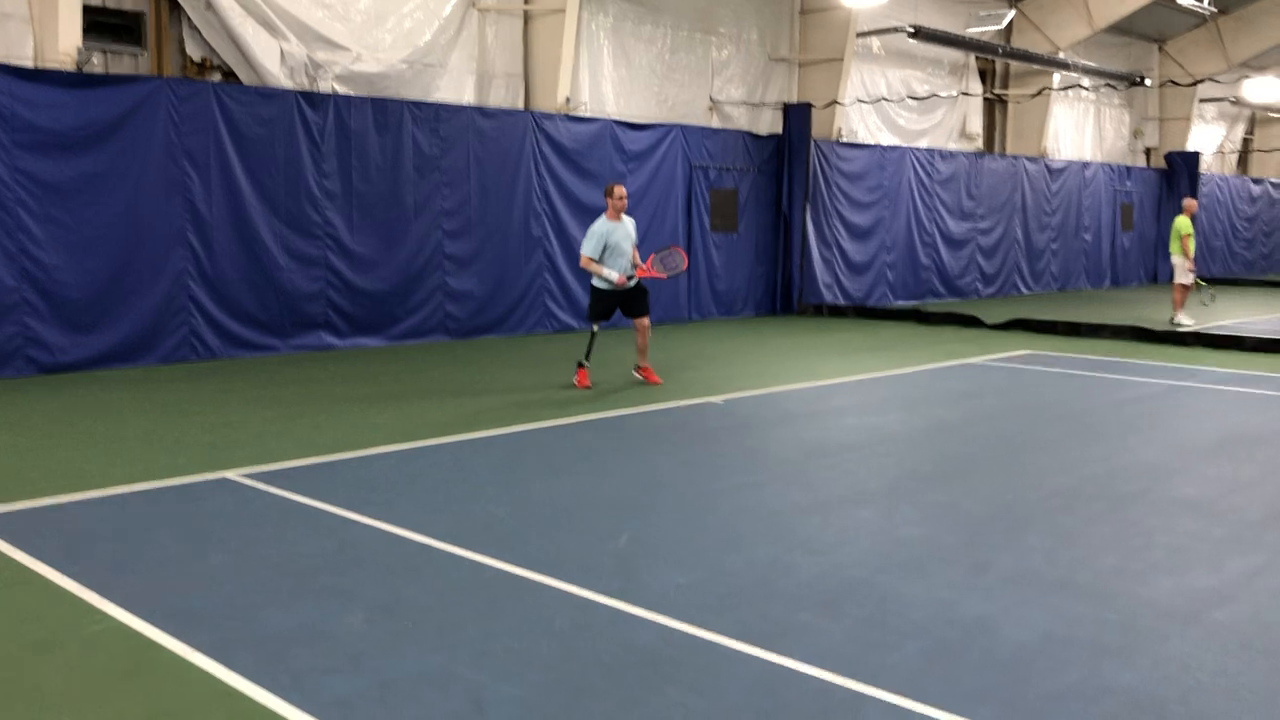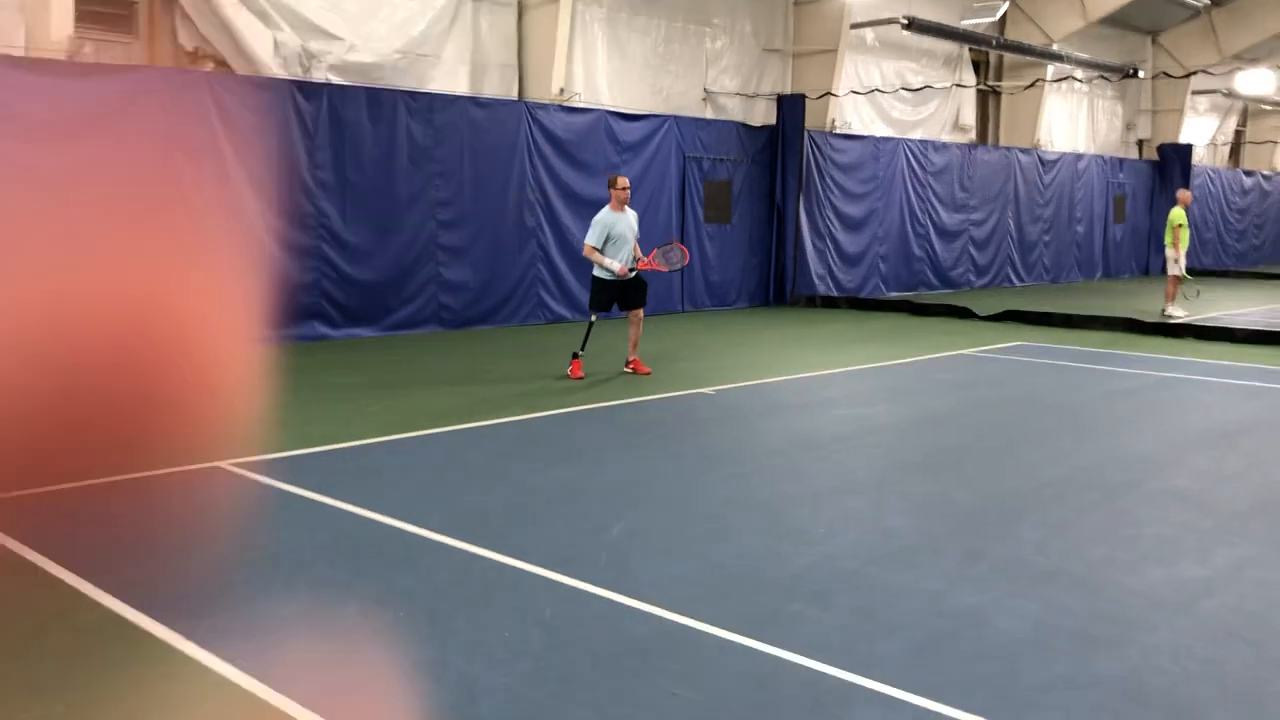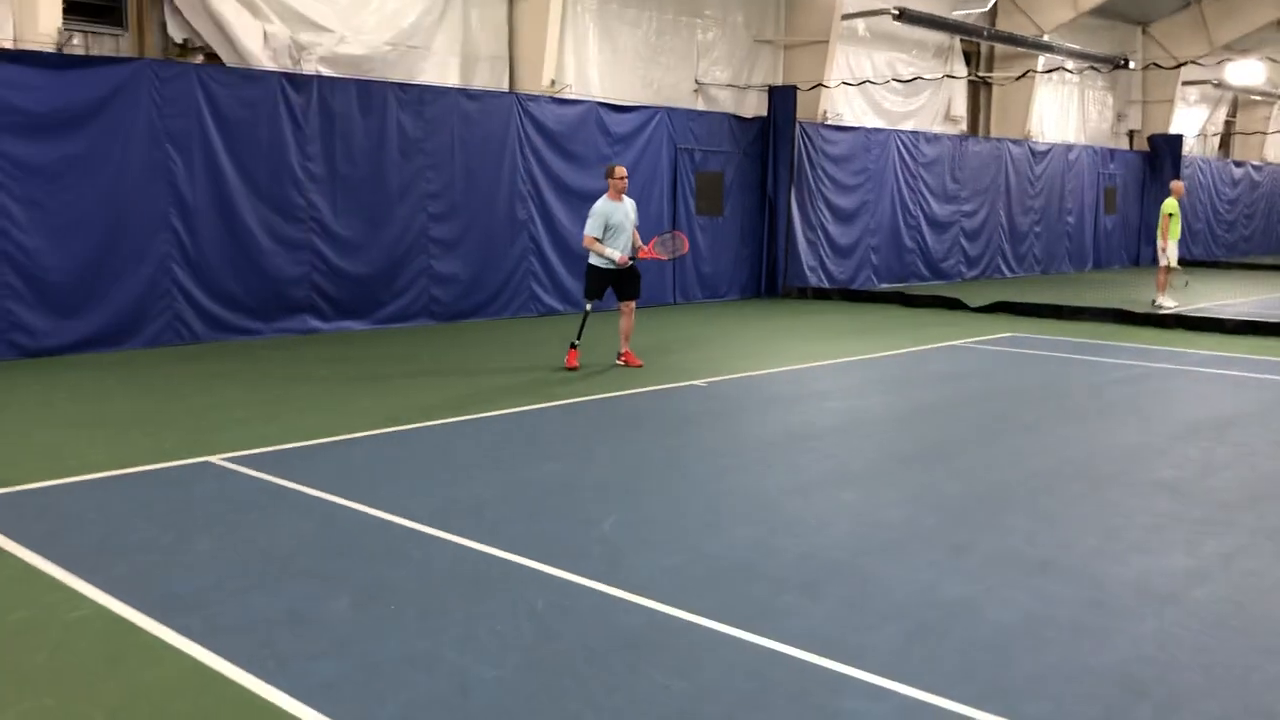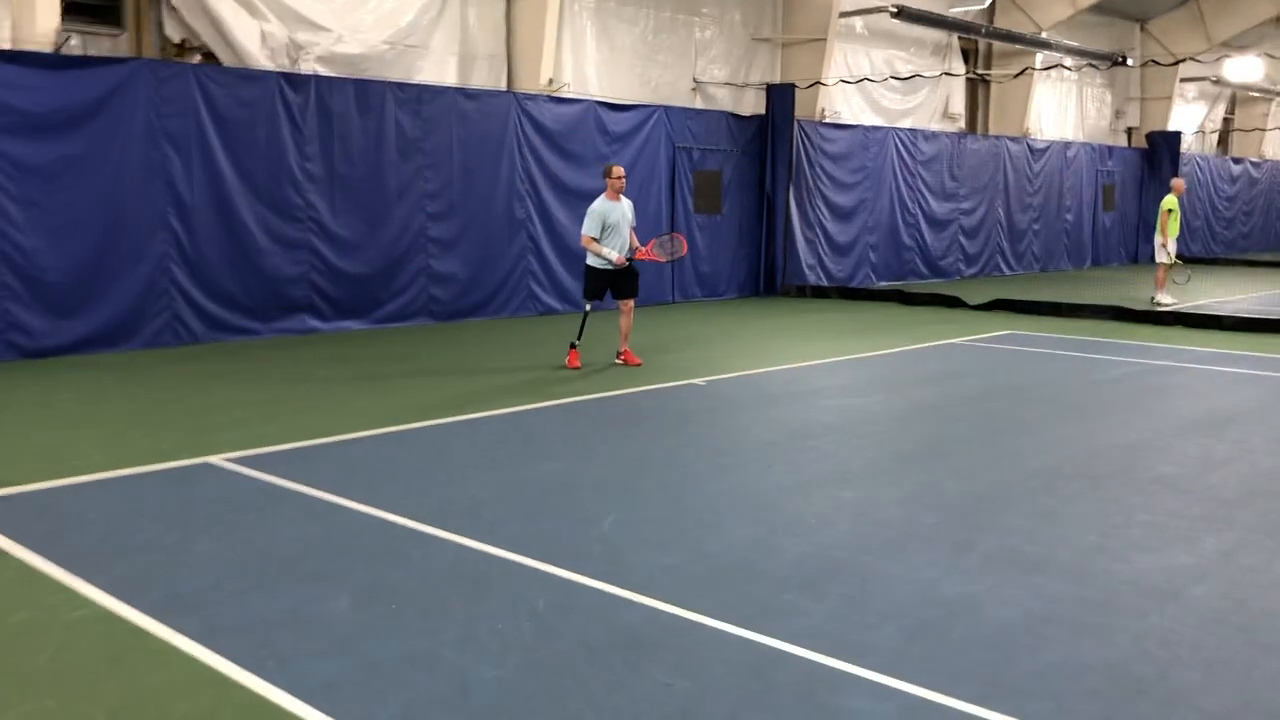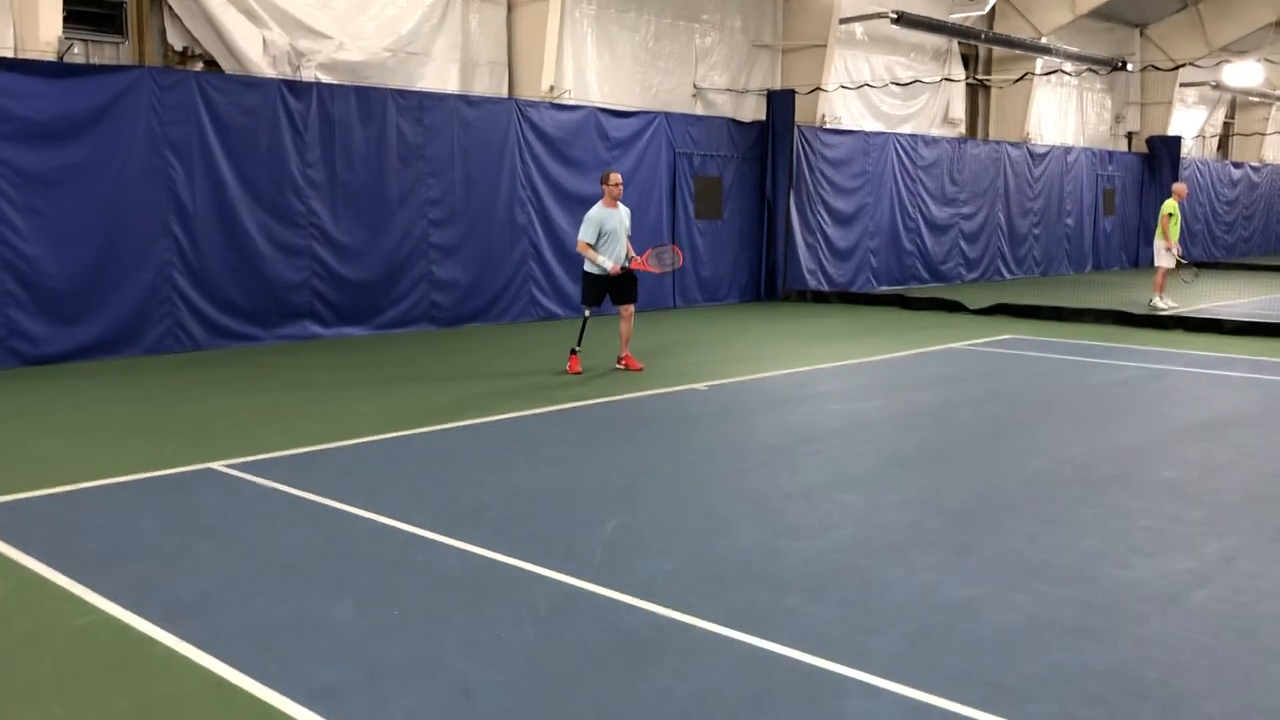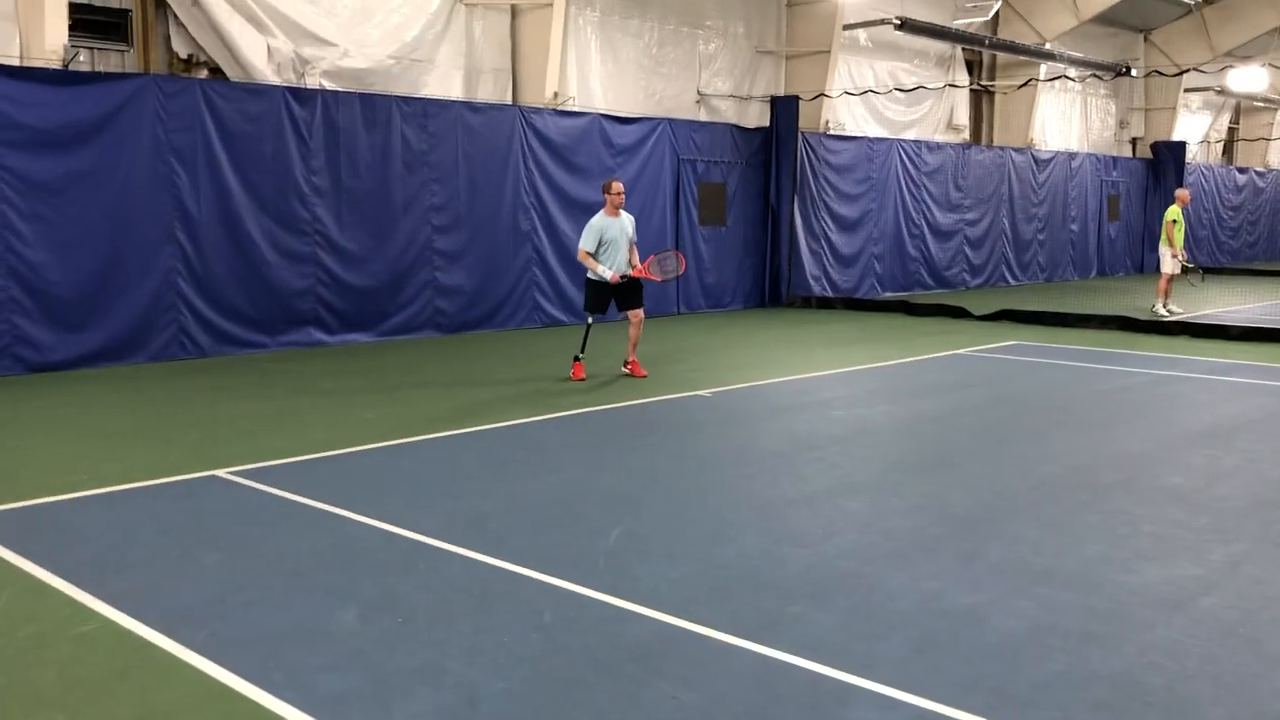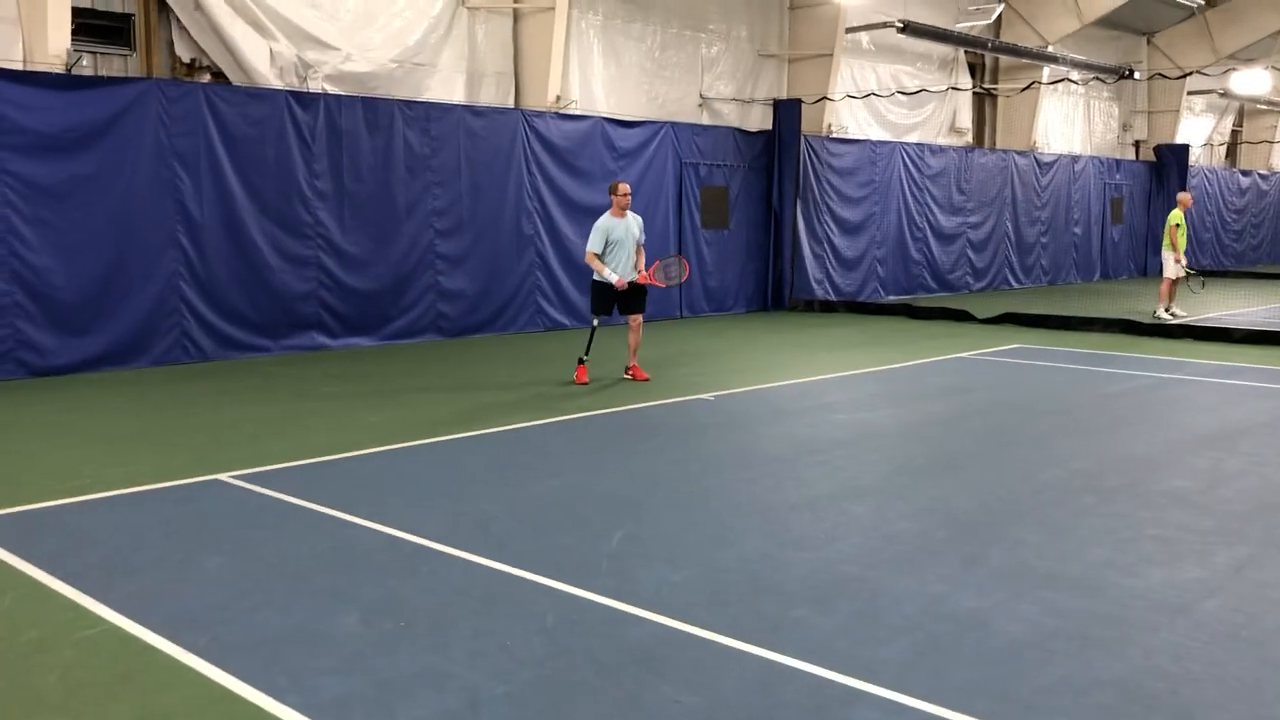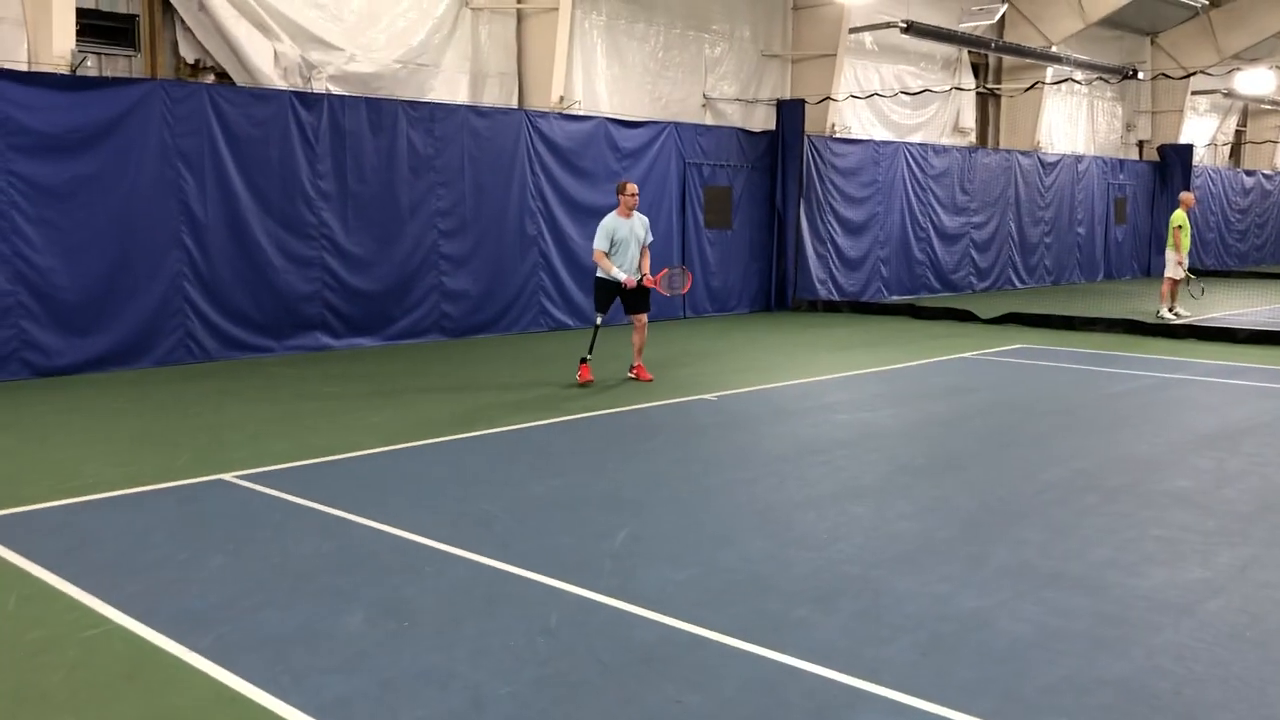
dt=0.2s
person 1, frame 1
left shoulder: (630, 222)
right shoulder: (599, 229)
right elbow: (585, 262)
left wrist: (638, 264)
right wrist: (612, 276)
left hip: (630, 284)
right hip: (605, 288)
left knee: (643, 324)
right knee: (595, 329)
left ankle: (642, 367)
right ankle: (582, 370)
person 1, frame 2
left shoulder: (632, 215)
right shoulder: (603, 219)
right elbow: (588, 251)
left wrist: (639, 257)
right wrist: (614, 266)
left hip: (630, 276)
right hip: (605, 278)
left knee: (637, 316)
right knee: (593, 319)
left ankle: (631, 360)
right ankle: (576, 361)
person 1, frame 3
left shoulder: (630, 204)
right shoulder: (601, 209)
right elbow: (588, 242)
left wrist: (639, 245)
right wrist: (615, 255)
left hip: (626, 267)
right hip: (600, 266)
left knee: (628, 308)
right knee: (589, 308)
left ankle: (624, 353)
right ankle: (573, 350)
person 1, frame 4
left shoulder: (627, 204)
right shoulder: (598, 208)
right elbow: (586, 241)
left wrist: (636, 247)
right wrist: (612, 255)
left hip: (623, 266)
right hip: (599, 267)
left knee: (627, 306)
right knee: (588, 308)
left ankle: (623, 352)
right ankle: (573, 350)
person 1, frame 5
left shoulder: (625, 211)
right shoulder: (595, 215)
right elbow: (582, 247)
left wrist: (632, 256)
right wrist: (607, 264)
left hip: (621, 272)
right hip: (596, 273)
left knee: (628, 311)
right knee: (587, 314)
left ankle: (624, 357)
right ankle: (574, 356)
person 1, frame 6
left shoulder: (629, 219)
right shoulder: (596, 224)
right elbow: (582, 255)
left wrist: (635, 264)
right wrist: (607, 273)
left hip: (625, 279)
right hip: (599, 281)
left knee: (637, 317)
right knee: (590, 321)
left ankle: (630, 361)
right ankle: (578, 362)
person 1, frame 7
left shoulder: (636, 220)
right shoulder: (602, 225)
right elbow: (590, 258)
left wrist: (641, 270)
right wrist: (613, 277)
left hip: (631, 282)
right hip: (605, 282)
left knee: (636, 322)
right knee: (596, 323)
left ankle: (631, 366)
right ankle: (582, 366)
person 1, frame 8
left shoulder: (643, 221)
right shoulder: (608, 224)
left elbow: (644, 251)
right elbow: (598, 256)
left wrist: (645, 273)
right wrist: (622, 276)
left hip: (634, 280)
right hip: (607, 279)
left knee: (641, 322)
right knee: (599, 321)
left ankle: (636, 366)
right ankle: (584, 365)
